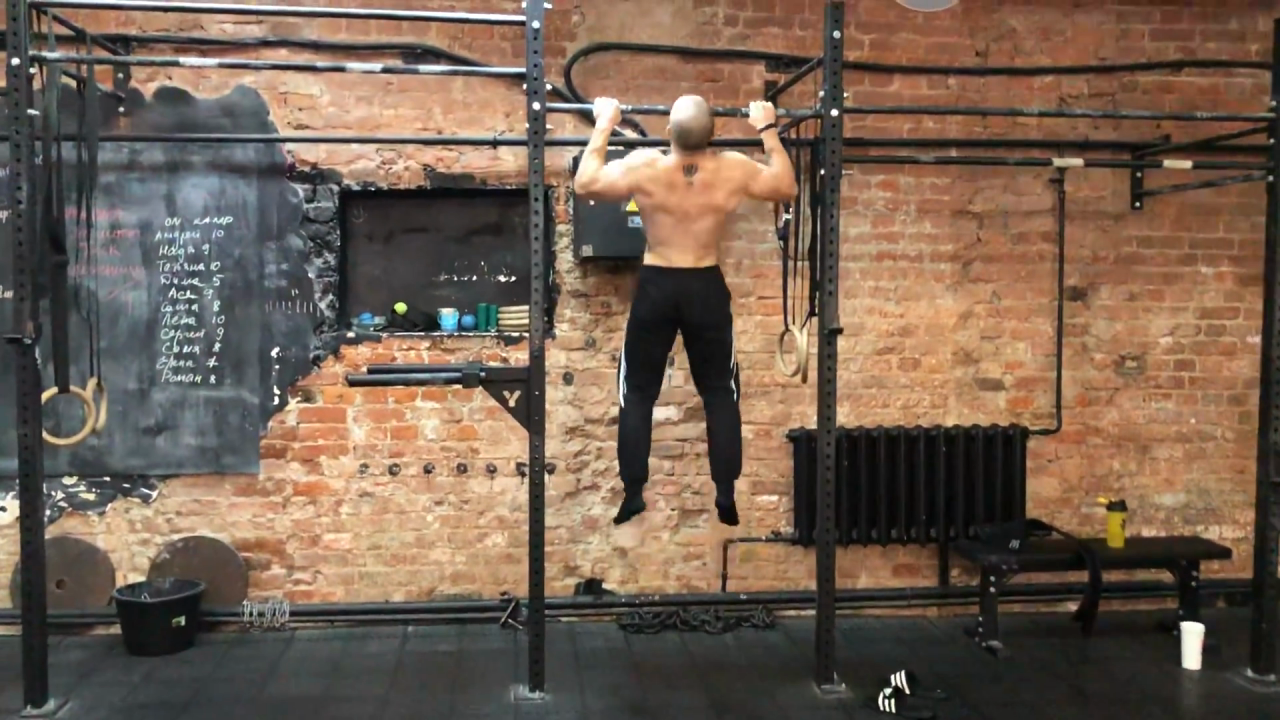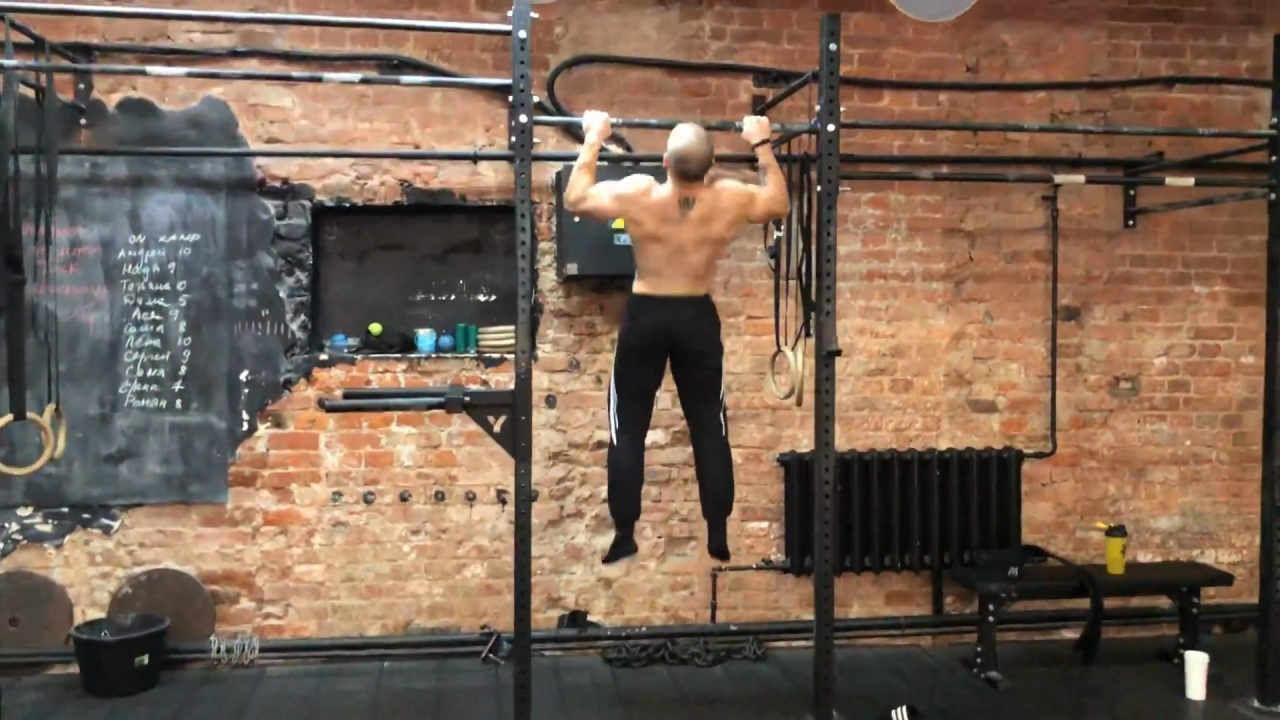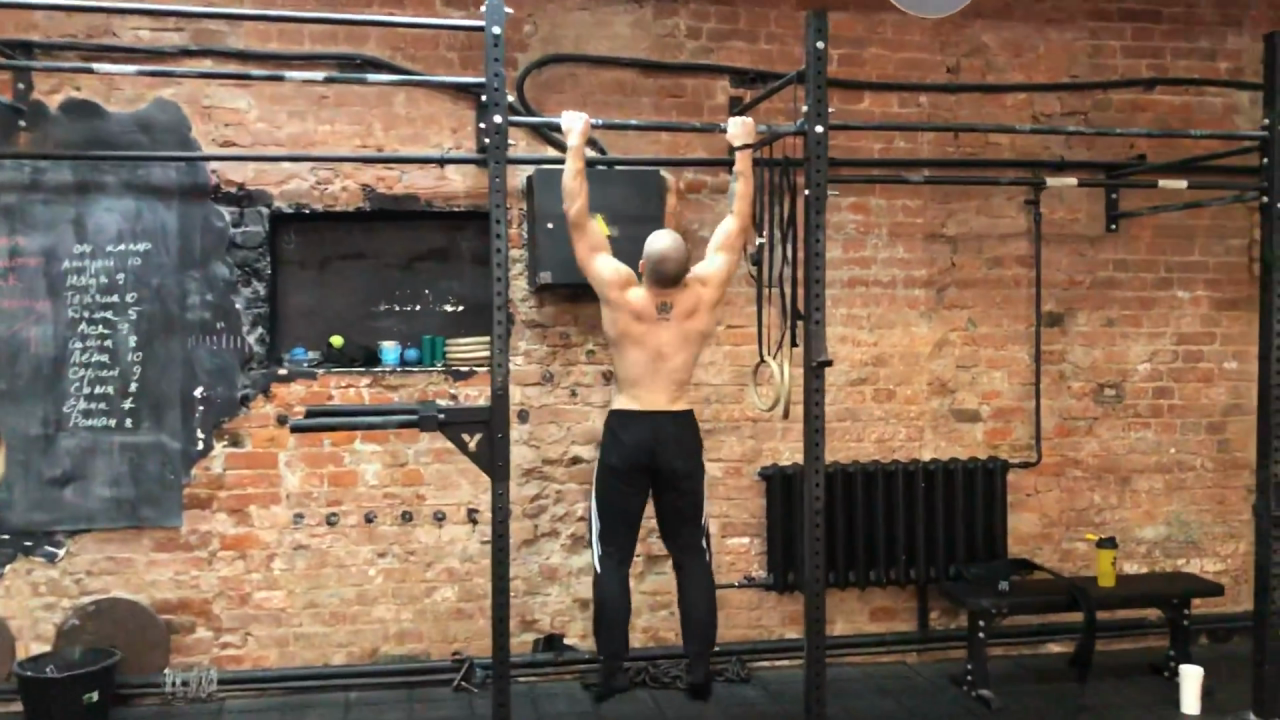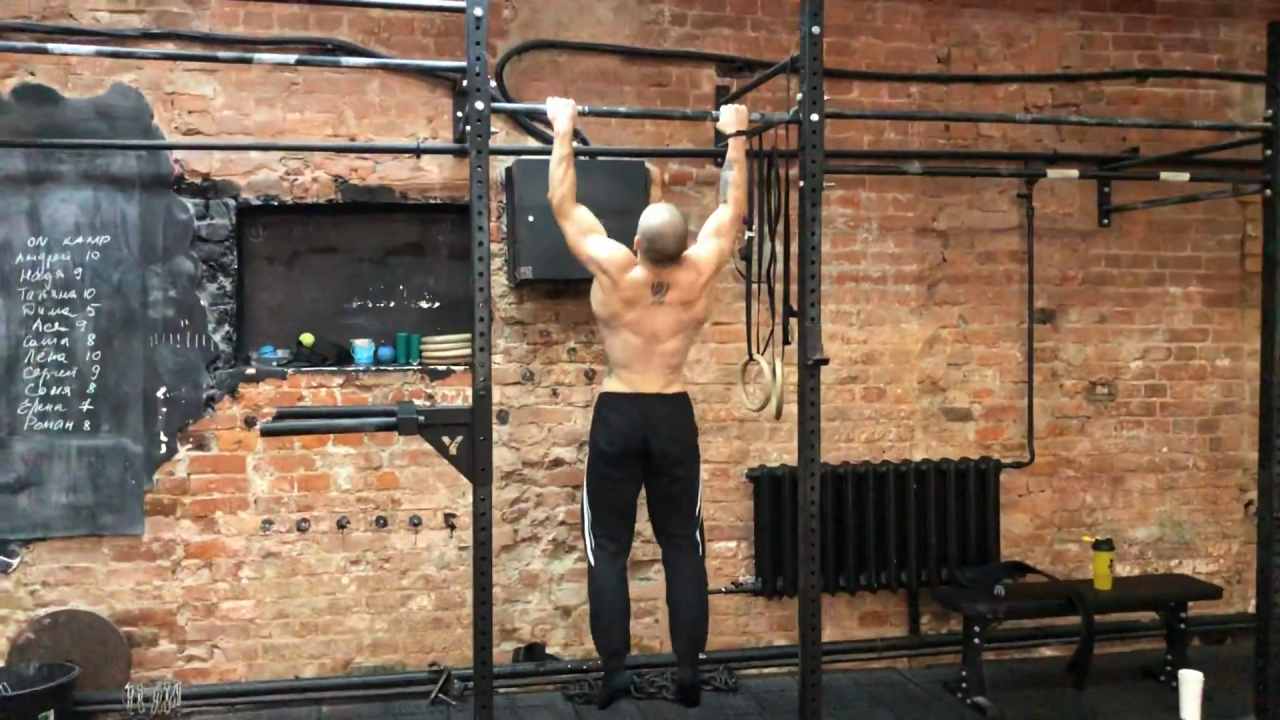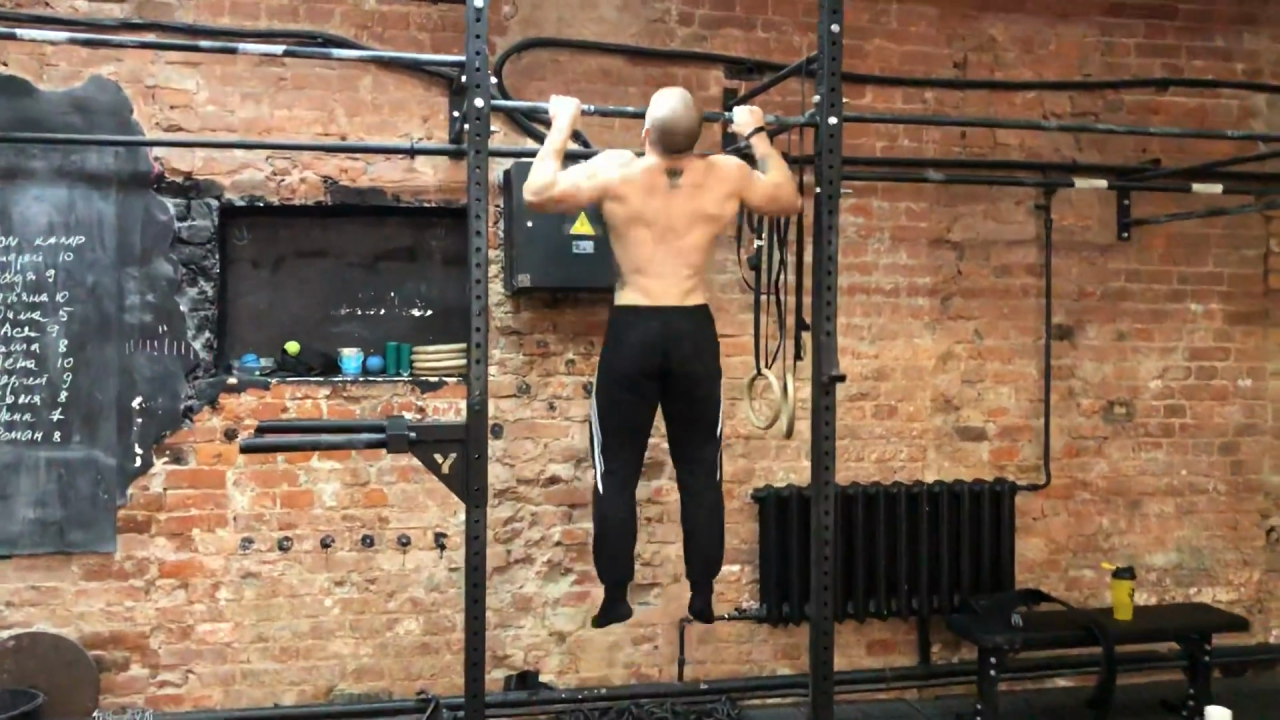
dt=0.3s
person 1, frame 1
left shoulder: (646, 168)
right shoulder: (733, 169)
left elbow: (585, 184)
right elbow: (787, 188)
left wrist: (603, 127)
right wrist: (768, 128)
left hip: (654, 287)
right hip: (708, 290)
left knee: (636, 394)
right knee: (719, 393)
left ankle: (633, 493)
right ankle: (726, 493)
person 1, frame 2
left shoulder: (640, 196)
right shoulder: (729, 200)
left elbow: (576, 198)
right elbow: (778, 202)
left wrist: (593, 141)
right wrist: (763, 147)
left hip: (644, 318)
right hip: (698, 319)
left knee: (627, 429)
right knee: (709, 427)
left ankle: (624, 535)
right ankle: (718, 535)
person 1, frame 3
left shoulder: (618, 293)
right shoulder: (705, 294)
left elbow: (577, 216)
right elbow: (739, 221)
left wrist: (576, 142)
right wrist: (743, 148)
left hip: (625, 435)
right hip: (680, 435)
left knee: (612, 561)
right knee: (691, 557)
left ankle: (613, 673)
right ankle: (699, 671)
person 1, frame 4
left shoulder: (611, 267)
right shoulder: (703, 271)
left elbow: (561, 202)
right elbow: (734, 204)
left wrist: (564, 129)
right wrist: (735, 134)
left hip: (617, 417)
right hip: (673, 418)
left knee: (608, 549)
right knee: (682, 547)
left ankle: (614, 670)
right ankle: (688, 672)
person 1, frame 5
left shoulder: (617, 171)
right shoulder: (724, 175)
left elbow: (536, 193)
right elbow: (788, 199)
left wrist: (561, 126)
right wrist: (757, 133)
left hip: (631, 332)
right hip: (694, 332)
left knee: (617, 474)
right knee: (699, 469)
left ankle: (616, 597)
right ankle: (703, 595)
